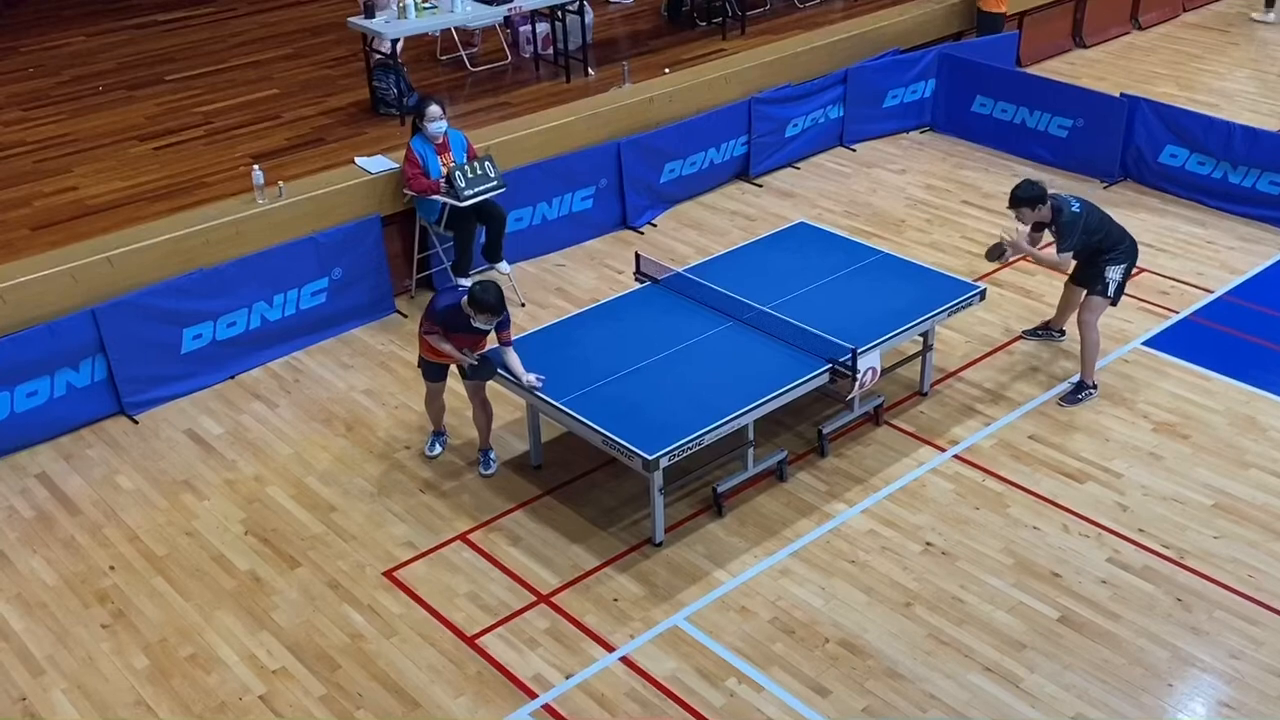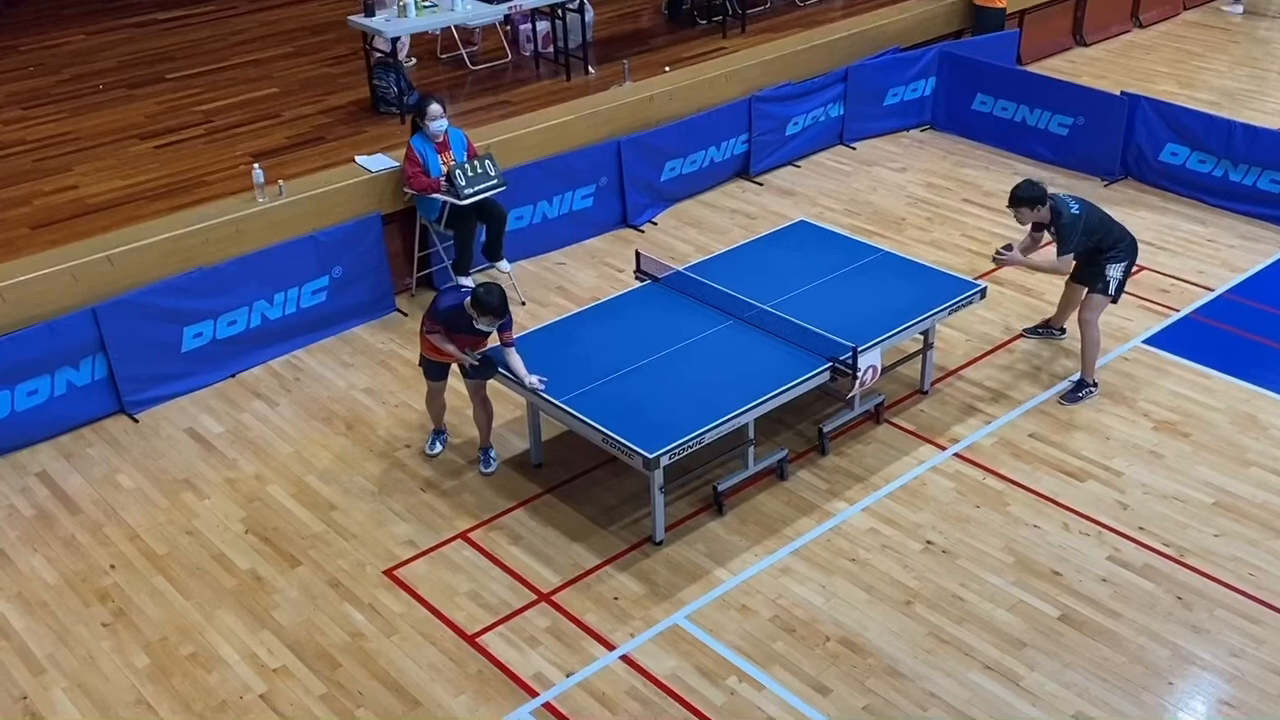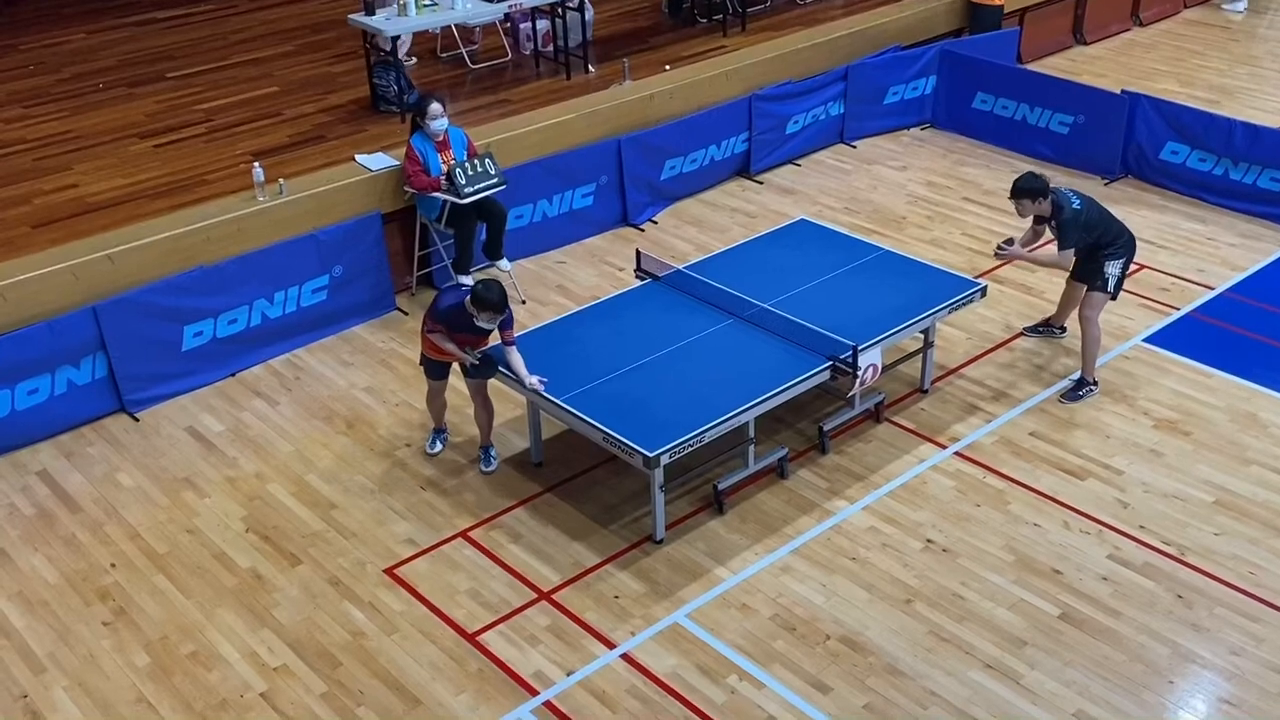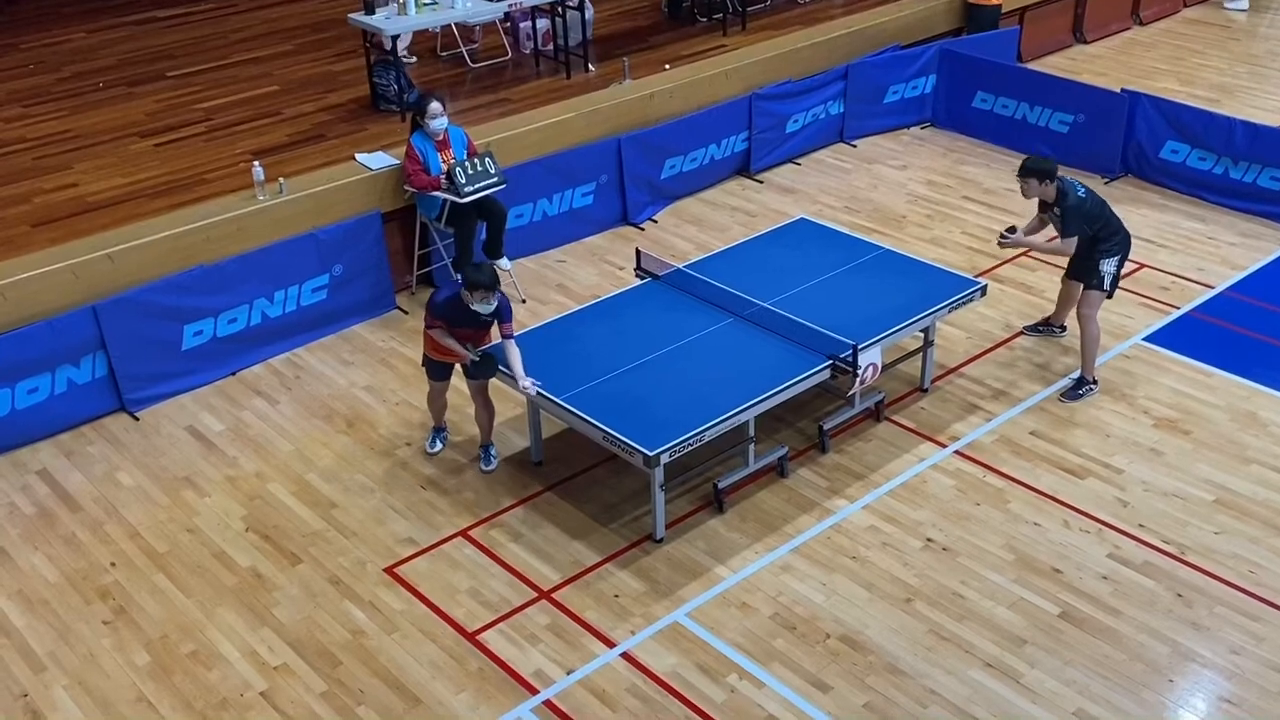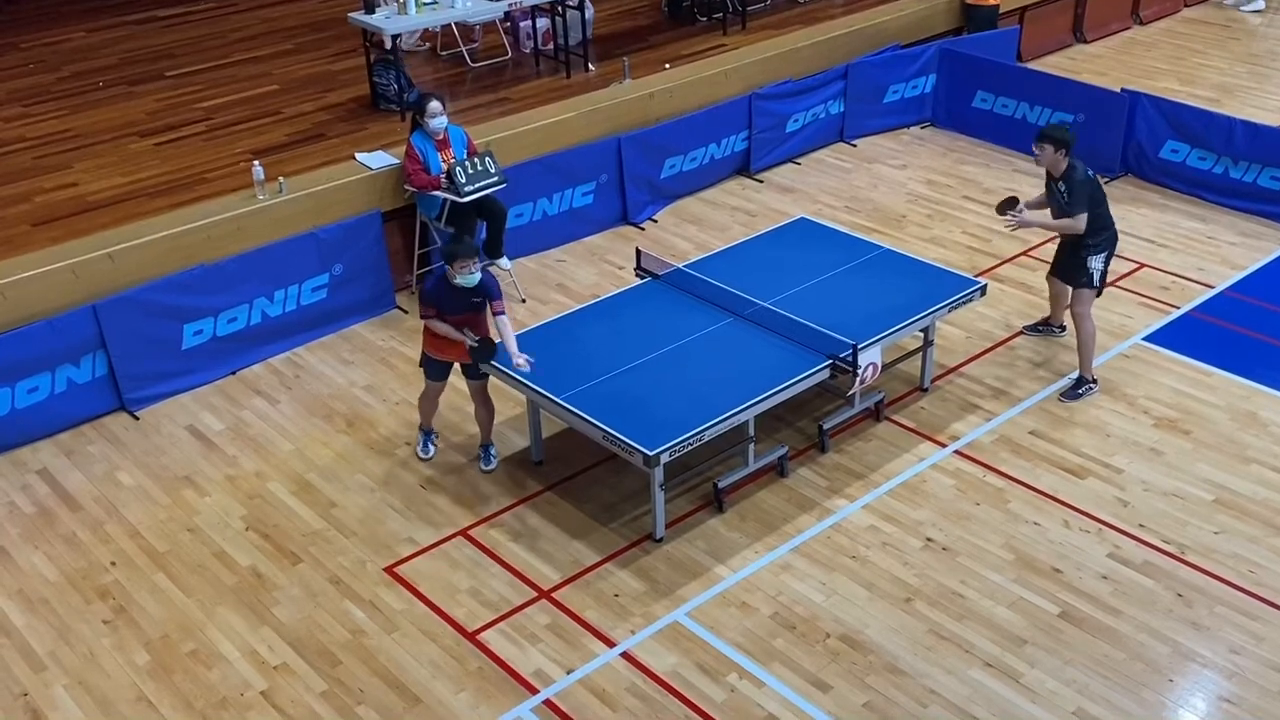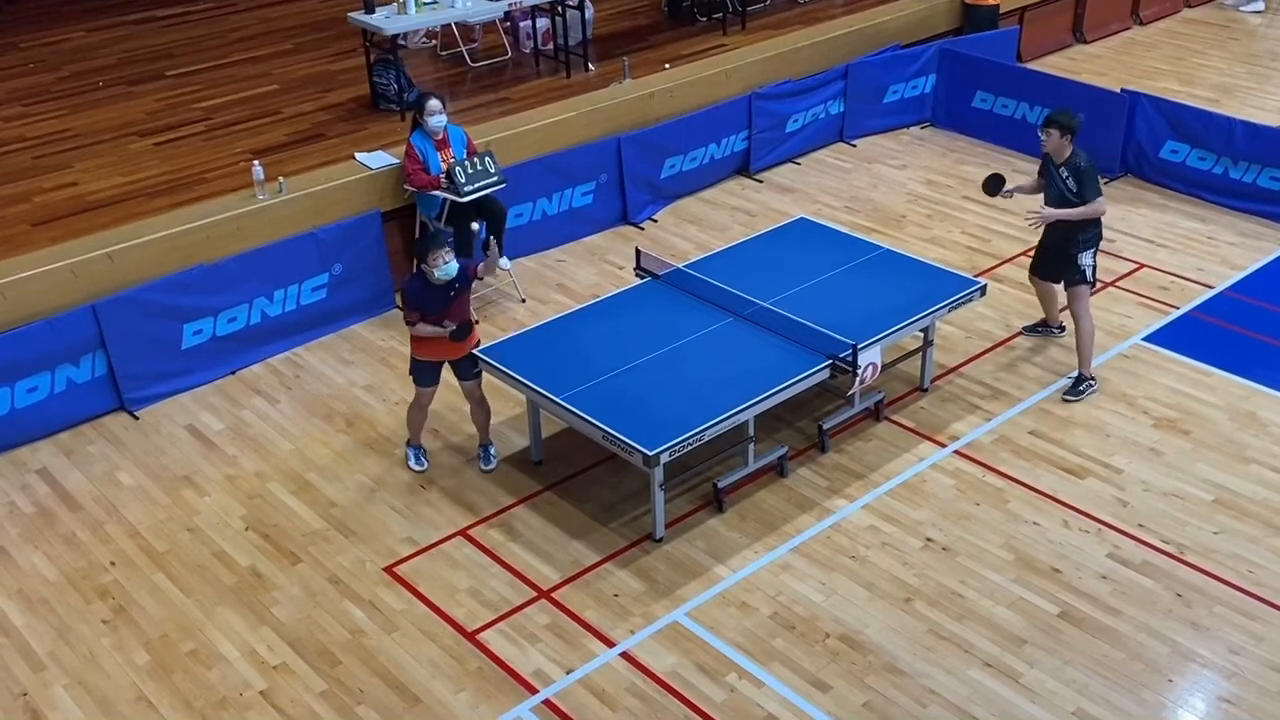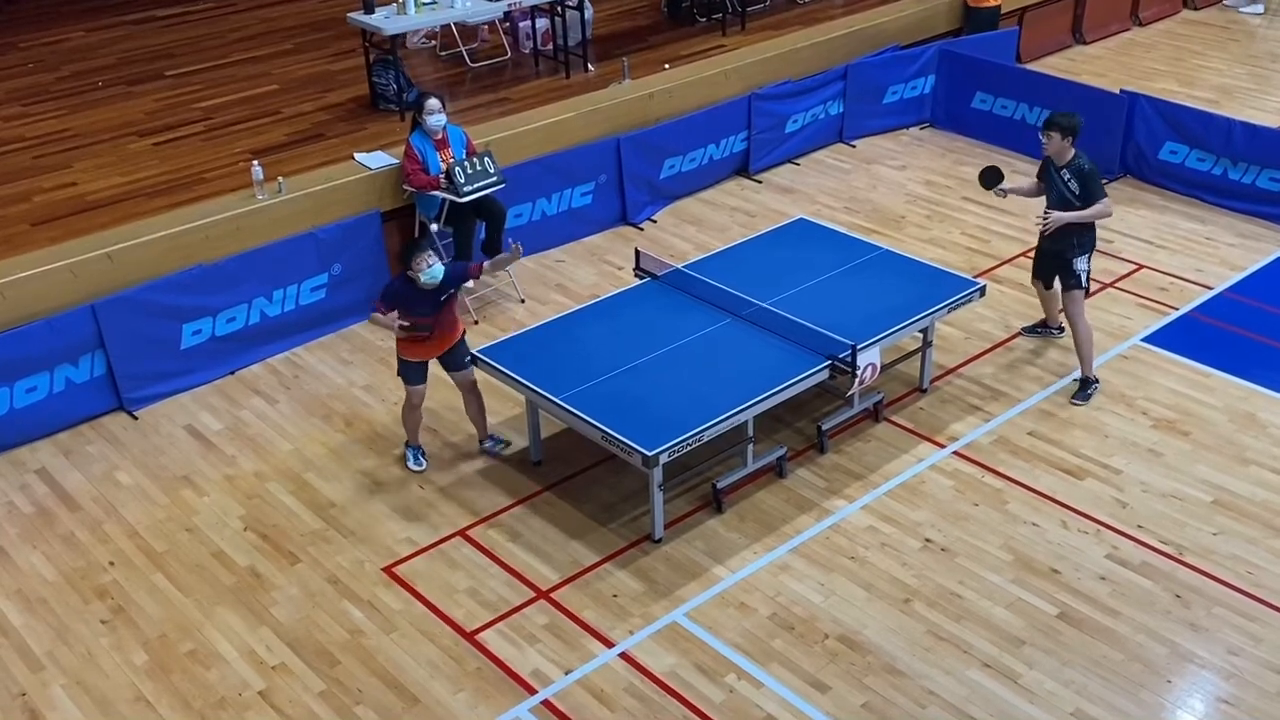
dt=0.3s
person 1, frame 1
left shoulder: (1067, 218)
right shoulder: (1046, 207)
left elbow: (1062, 264)
right elbow: (1034, 238)
left wrist: (1024, 249)
right wrist: (1015, 249)
left hip: (1117, 255)
right hip: (1094, 250)
left knee: (1086, 317)
right knee: (1072, 288)
left ankle: (1087, 384)
right ankle: (1054, 328)
person 1, frame 2
left shoulder: (1067, 220)
right shoulder: (1044, 207)
left elbow: (1063, 267)
right elbow: (1034, 239)
left wrist: (1020, 261)
right wrist: (1014, 252)
left hip: (1117, 253)
right hip: (1093, 248)
left knee: (1087, 316)
right knee: (1073, 287)
left ankle: (1087, 383)
right ankle: (1055, 326)
person 1, frame 3
left shoulder: (1068, 215)
right shoulder: (1047, 201)
left elbow: (1064, 262)
right elbow: (1037, 231)
left wrist: (1021, 256)
right wrist: (1017, 246)
left hip: (1115, 250)
right hip: (1092, 245)
left knee: (1088, 313)
right knee: (1073, 285)
left ankle: (1088, 381)
right ankle: (1055, 325)
person 1, frame 4
left shoulder: (1071, 202)
right shoulder: (1049, 191)
left elbow: (1067, 249)
right elbow: (1042, 219)
left wrist: (1025, 243)
right wrist: (1020, 233)
left hip: (1110, 247)
right hip: (1088, 242)
left knee: (1086, 311)
right knee: (1070, 283)
left ankle: (1088, 380)
right ankle: (1055, 324)
person 1, frame 5
left shoulder: (1079, 179)
right shoulder: (1053, 170)
left elbow: (1078, 225)
right elbow: (1050, 198)
left wrist: (1034, 223)
right wrist: (1027, 206)
left hip: (1096, 244)
right hip: (1073, 240)
left knee: (1080, 309)
right knee: (1056, 280)
left ankle: (1087, 379)
right ankle: (1055, 324)
person 1, frame 6
left shoulder: (1082, 166)
right shoulder: (1049, 158)
left elbow: (1098, 208)
left wrist: (1055, 213)
right wrist: (1015, 189)
left hip: (1081, 241)
right hip: (1055, 234)
left knee: (1078, 306)
right knee: (1038, 278)
left ankle: (1086, 377)
right ankle: (1052, 324)
person 1, frame 7
left shoulder: (1084, 169)
right shoulder: (1049, 161)
left elbow: (1105, 208)
left wrist: (1066, 216)
right wrist: (1011, 188)
left hip: (1076, 246)
right hip: (1051, 238)
left knee: (1074, 311)
right knee: (1041, 283)
left ankle: (1089, 379)
right ankle: (1052, 324)
person 2, frame 1
left shoulder: (499, 314)
right shoulder: (441, 307)
left elbow: (507, 349)
right elbow: (429, 334)
left wrist: (523, 375)
right wrist: (459, 356)
left hip: (471, 350)
right hip: (436, 349)
left knee: (478, 397)
right knee: (434, 393)
left ankle: (485, 449)
right ankle: (438, 433)
person 2, frame 2
left shoulder: (501, 315)
right shoulder: (444, 307)
left elbow: (509, 351)
right elbow: (431, 333)
left wrist: (525, 376)
right wrist: (460, 355)
left hip: (473, 349)
right hip: (437, 347)
left knee: (479, 395)
right knee: (435, 392)
left ankle: (485, 447)
right ankle: (439, 431)
person 2, frame 3
left shoulder: (501, 313)
right shoulder: (444, 306)
left elbow: (510, 349)
right elbow: (432, 332)
left wrist: (526, 377)
right wrist: (461, 354)
left hip: (474, 347)
right hip: (438, 347)
left knee: (480, 394)
right knee: (436, 391)
left ankle: (486, 446)
right ankle: (439, 430)
person 2, frame 4
left shoulder: (500, 302)
right shoulder: (441, 300)
left elbow: (509, 343)
right elbow: (433, 329)
left wrist: (520, 377)
right wrist: (462, 351)
left hip: (476, 347)
right hip: (440, 348)
left knee: (481, 396)
right knee: (437, 391)
left ankle: (486, 445)
right ankle: (439, 428)
person 2, frame 5
left shoulder: (486, 281)
right shoulder: (432, 287)
left elbow: (501, 319)
right elbow: (431, 320)
left wrist: (514, 353)
right wrist: (461, 337)
left hip: (477, 345)
right hip: (439, 347)
left knee: (480, 396)
right knee: (432, 392)
left ankle: (486, 445)
right ankle: (426, 430)
person 2, frame 6
left shoulder: (462, 269)
right shoulder: (413, 288)
left elbow: (485, 270)
right elbow: (414, 326)
left wrist: (492, 258)
right wrist: (444, 331)
left hip: (464, 344)
right hip: (427, 350)
left knee: (475, 396)
right knee: (423, 401)
left ankle: (485, 444)
right ankle: (414, 446)
person 2, frame 7
left shoulder: (450, 272)
right shoulder: (398, 288)
left elbow: (489, 267)
right elbow: (374, 315)
left wrist: (511, 257)
right wrist: (392, 325)
left hip: (449, 337)
right hip: (413, 347)
left knee: (470, 386)
right knee: (415, 400)
left ankle: (485, 438)
right ankle: (413, 445)
person 3, frame 1
left shoulder: (457, 137)
right shoulder: (416, 147)
right elbow: (413, 182)
right wrist: (436, 186)
right hip: (437, 202)
left knee: (498, 215)
right knee: (467, 222)
left ankle: (494, 257)
right ankle: (461, 273)
person 3, frame 2
left shoulder: (457, 135)
right shoulder: (416, 145)
right elbow: (413, 180)
right wrist: (437, 184)
right hip: (437, 201)
left knee: (498, 213)
right knee: (467, 220)
left ankle: (494, 255)
right ankle: (461, 272)
person 3, frame 3
left shoulder: (457, 134)
right shoulder: (416, 144)
right elbow: (413, 179)
right wrist: (437, 183)
right hip: (437, 200)
left knee: (498, 212)
right knee: (467, 219)
left ankle: (494, 254)
right ankle: (462, 271)
person 3, frame 4
left shoulder: (457, 133)
right shoulder: (416, 143)
right elbow: (414, 178)
right wrist: (437, 182)
right hip: (438, 199)
left knee: (498, 211)
right knee: (467, 218)
left ankle: (494, 253)
right ankle: (462, 268)
person 3, frame 5
left shoulder: (457, 133)
right shoulder: (416, 143)
right elbow: (414, 177)
right wrist: (437, 181)
right hip: (438, 199)
left knee: (498, 210)
right knee: (467, 218)
left ankle: (494, 252)
person 3, frame 6
left shoulder: (457, 132)
right shoulder: (416, 142)
right elbow: (413, 177)
right wrist: (437, 181)
right hip: (438, 198)
left knee: (498, 210)
right knee: (467, 218)
left ankle: (495, 252)
person 3, frame 7
left shoulder: (457, 133)
right shoulder: (415, 142)
right elbow: (412, 177)
right wrist: (437, 181)
right hip: (437, 198)
left knee: (497, 210)
right knee: (466, 218)
left ankle: (493, 251)
